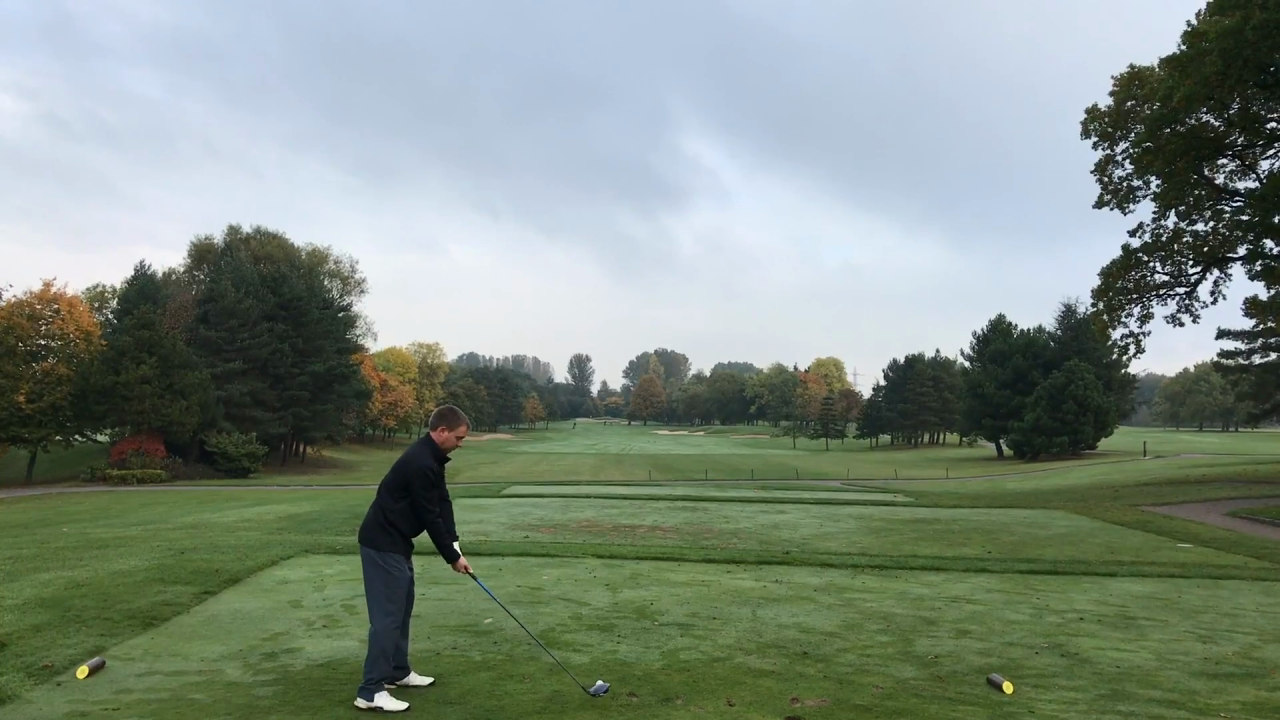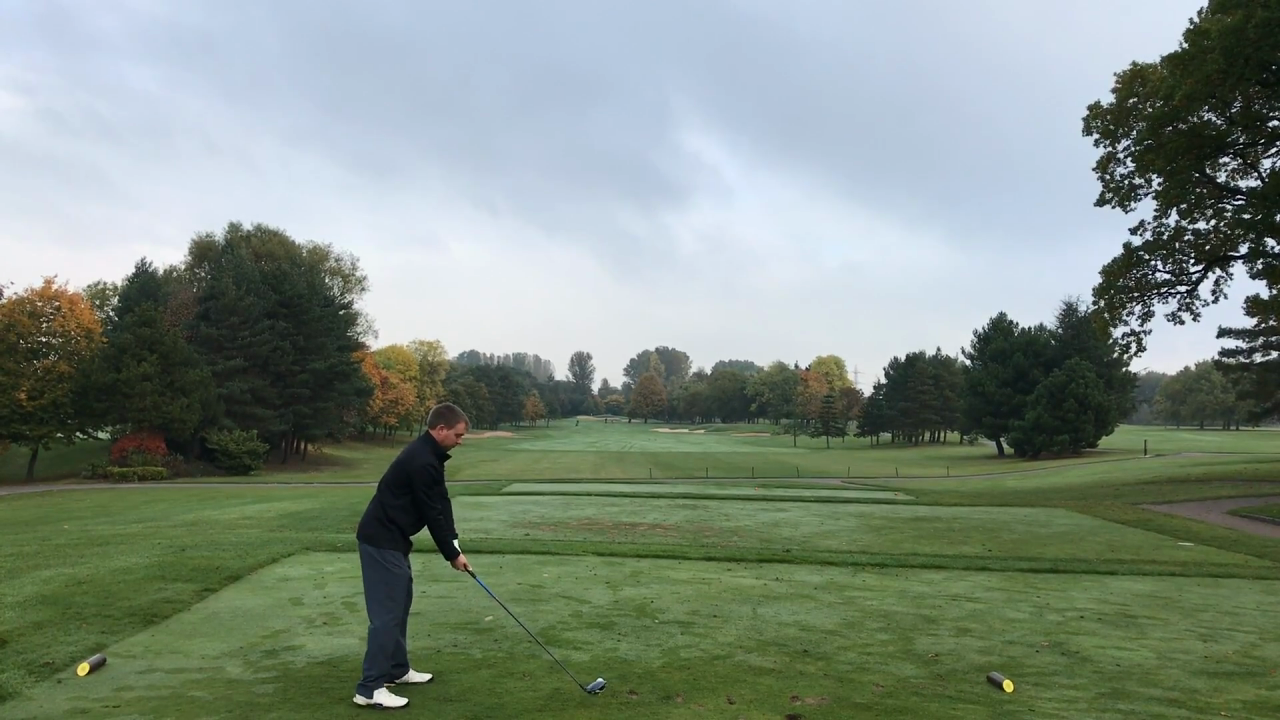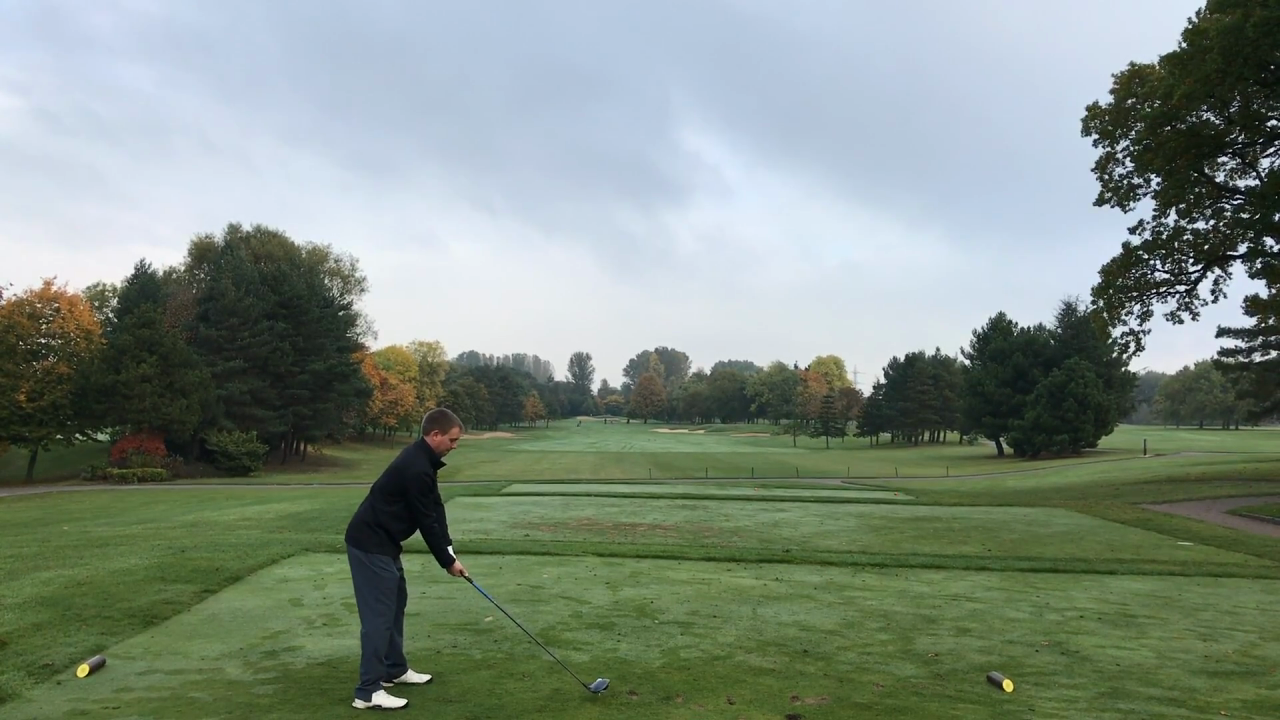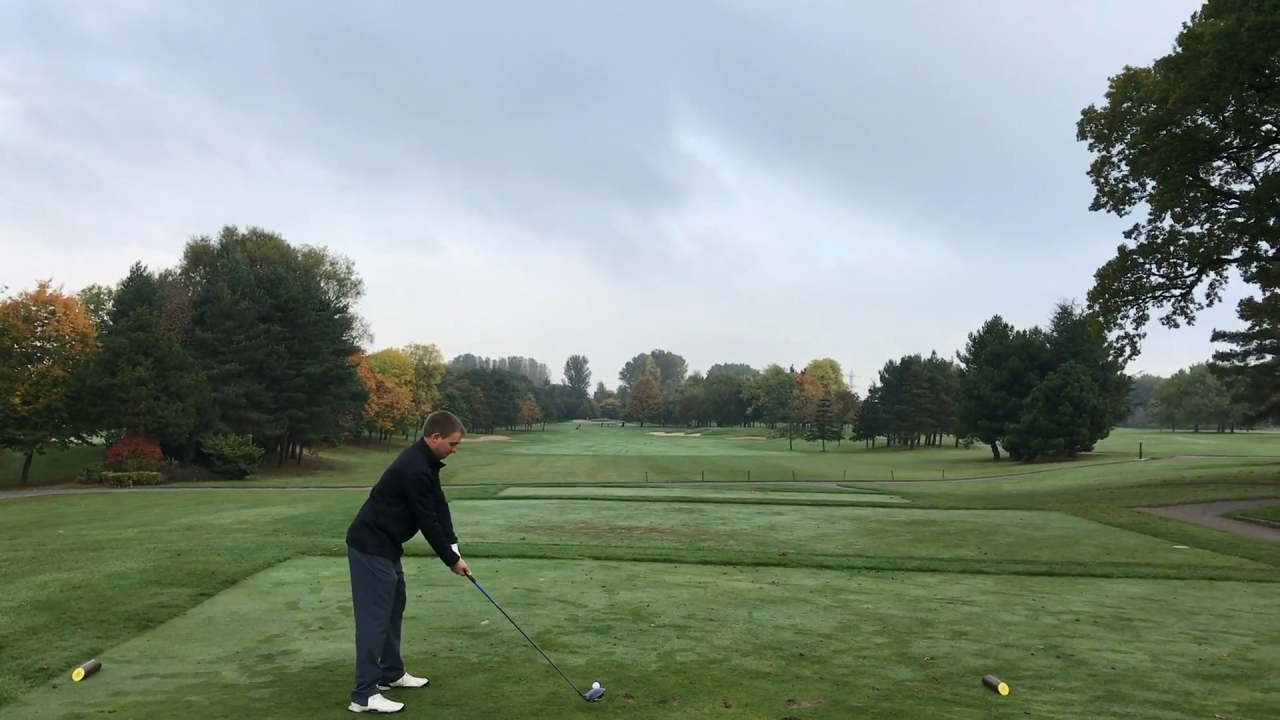
dt=1s
person 1, frame 1
left shoulder: (430, 457)
right shoulder: (420, 464)
left elbow: (442, 504)
right elbow: (430, 517)
left wrist: (455, 547)
right wrist: (452, 557)
left hip: (395, 541)
right hip: (382, 543)
left knee: (401, 607)
right knee: (388, 614)
left ankle: (396, 672)
right ankle: (371, 691)
person 1, frame 2
left shoulder: (428, 454)
right shoulder: (422, 461)
left elbow: (442, 503)
right elbow: (431, 514)
left wrist: (455, 546)
right wrist: (452, 554)
left hip: (391, 537)
right hip: (381, 539)
left knee: (399, 604)
right knee: (387, 611)
left ankle: (396, 670)
right ankle: (370, 687)
person 1, frame 3
left shoulder: (422, 459)
right shoulder: (416, 468)
left elbow: (435, 509)
right elbow: (426, 522)
left wrist: (449, 551)
right wrist: (448, 561)
left hip: (383, 540)
right hip: (370, 543)
left knee: (395, 603)
right knee: (379, 613)
left ankle: (394, 669)
right ankle: (368, 691)
person 1, frame 4
left shoulder: (424, 461)
right shoulder: (414, 469)
left elbow: (439, 506)
right elbow: (427, 522)
left wrist: (454, 549)
right wrist: (451, 560)
left hip: (385, 543)
right hip: (370, 545)
left knee: (394, 606)
right knee: (375, 615)
left ankle: (391, 673)
right ankle: (364, 694)
